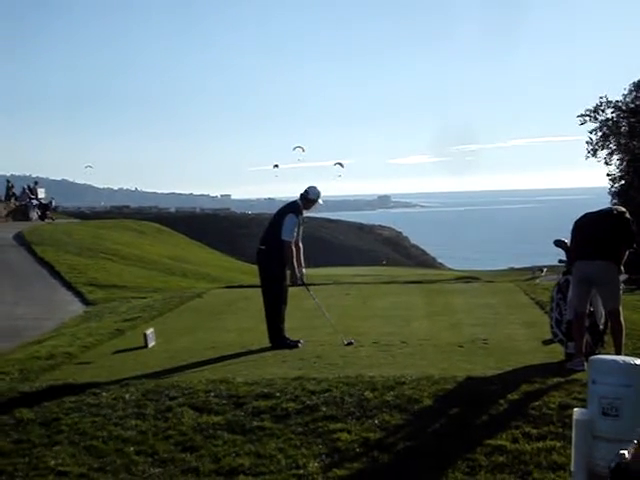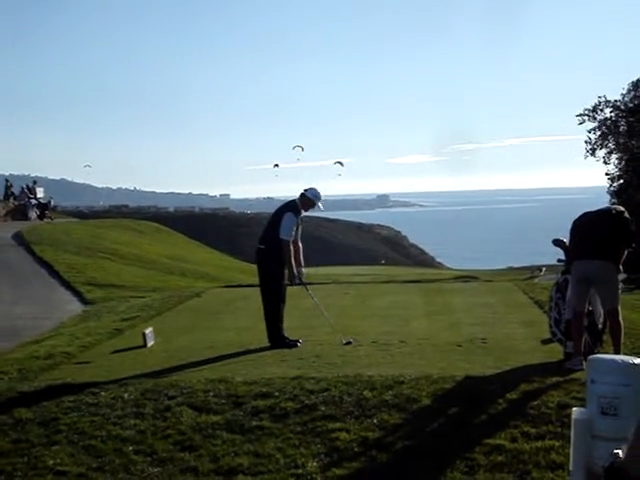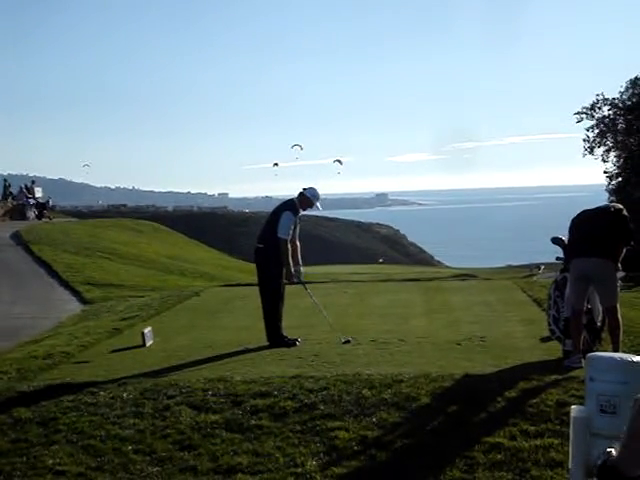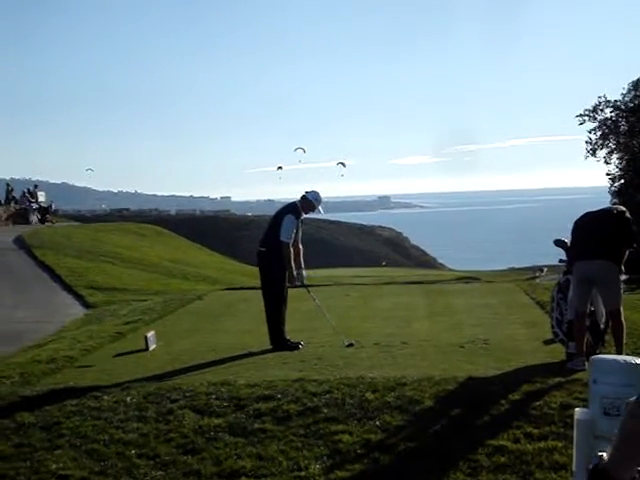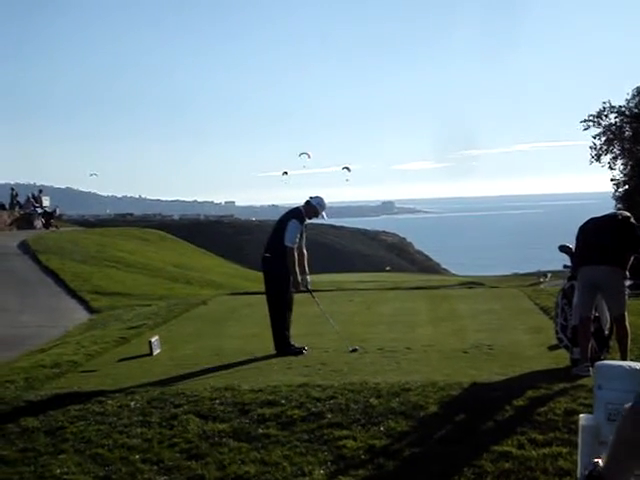
dt=0.2s
person 1, frame 1
left shoulder: (583, 220)
right shoulder: (621, 216)
left elbow: (573, 246)
right elbow: (626, 245)
right wrist: (619, 265)
left hip: (580, 266)
right hip: (606, 265)
left knee: (579, 314)
right knee: (614, 313)
left ankle: (579, 358)
person 1, frame 2
left shoulder: (581, 219)
right shoulder: (620, 215)
left elbow: (571, 245)
right elbow: (625, 244)
right wrist: (617, 265)
left hip: (579, 265)
right hip: (604, 265)
left knee: (578, 313)
right knee: (613, 313)
left ankle: (577, 357)
person 1, frame 3
left shoulder: (580, 217)
right shoulder: (618, 213)
left elbow: (570, 243)
right elbow: (623, 242)
right wrist: (615, 263)
left hip: (577, 263)
right hip: (603, 263)
left knee: (576, 311)
right knee: (611, 310)
left ankle: (576, 355)
person 1, frame 4
left shoulder: (583, 219)
right shoulder: (621, 215)
left elbow: (573, 245)
right elbow: (626, 244)
right wrist: (619, 265)
left hip: (580, 265)
right hip: (606, 265)
left knee: (579, 313)
right knee: (615, 313)
left ankle: (579, 358)
right ankle: (620, 357)
person 1, frame 5
left shoulder: (588, 224)
right shoulder: (626, 221)
left elbow: (577, 251)
right wrist: (624, 271)
left hip: (585, 271)
right hip: (611, 270)
left knee: (584, 319)
right knee: (620, 319)
left ankle: (584, 364)
right ankle: (625, 363)
person 2, frame 1
left shoulder: (297, 212)
right shoulder: (292, 214)
left elbow: (297, 244)
right elbow: (288, 246)
left wrist: (301, 268)
right wrist: (294, 272)
left hip: (274, 256)
right hip: (270, 257)
left knee: (279, 299)
right knee: (275, 299)
left ankle: (279, 337)
right ankle: (278, 339)
person 2, frame 2
left shoulder: (296, 212)
right shoulder: (290, 213)
left elbow: (296, 243)
right elbow: (286, 245)
left wrist: (300, 267)
right wrist: (291, 271)
left hip: (273, 256)
right hip: (269, 256)
left knee: (277, 298)
right knee: (274, 299)
left ankle: (278, 336)
right ankle: (277, 338)
person 2, frame 3
left shoulder: (294, 211)
right shoulder: (289, 212)
left elbow: (294, 242)
right elbow: (284, 243)
left wrist: (298, 266)
right wrist: (289, 269)
left hip: (272, 255)
right hip: (267, 255)
left knee: (276, 297)
right knee: (273, 298)
left ankle: (276, 335)
right ankle: (276, 337)
person 2, frame 4
left shoulder: (297, 214)
right shoulder: (291, 215)
left elbow: (297, 245)
right elbow: (286, 246)
left wrist: (300, 269)
right wrist: (291, 272)
left hip: (275, 258)
right hip: (270, 259)
left knee: (279, 300)
right knee: (276, 301)
left ankle: (280, 338)
right ankle: (279, 341)
person 2, frame 5
left shoulder: (300, 219)
right shoulder: (295, 220)
left elbow: (301, 250)
right elbow: (291, 252)
left wrist: (305, 274)
right wrist: (295, 277)
left hip: (280, 263)
right hip: (275, 264)
left knee: (285, 305)
right knee: (280, 306)
left ankle: (284, 343)
right ankle: (283, 346)
